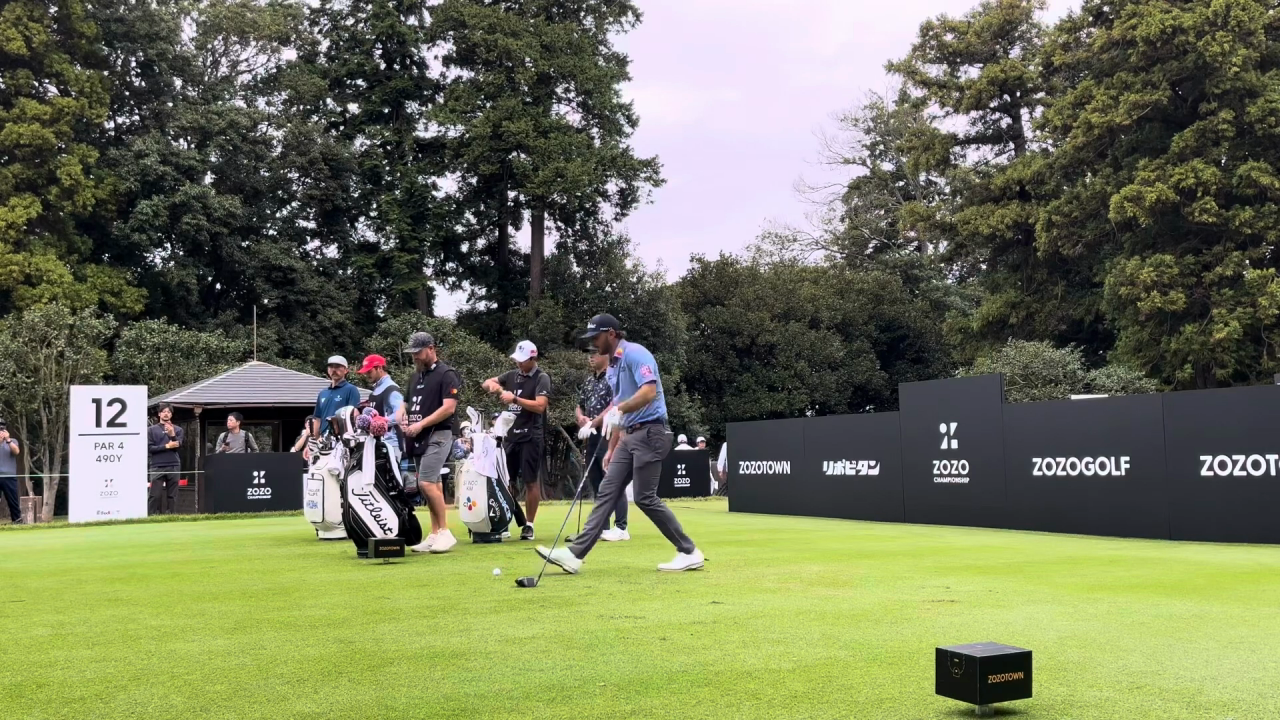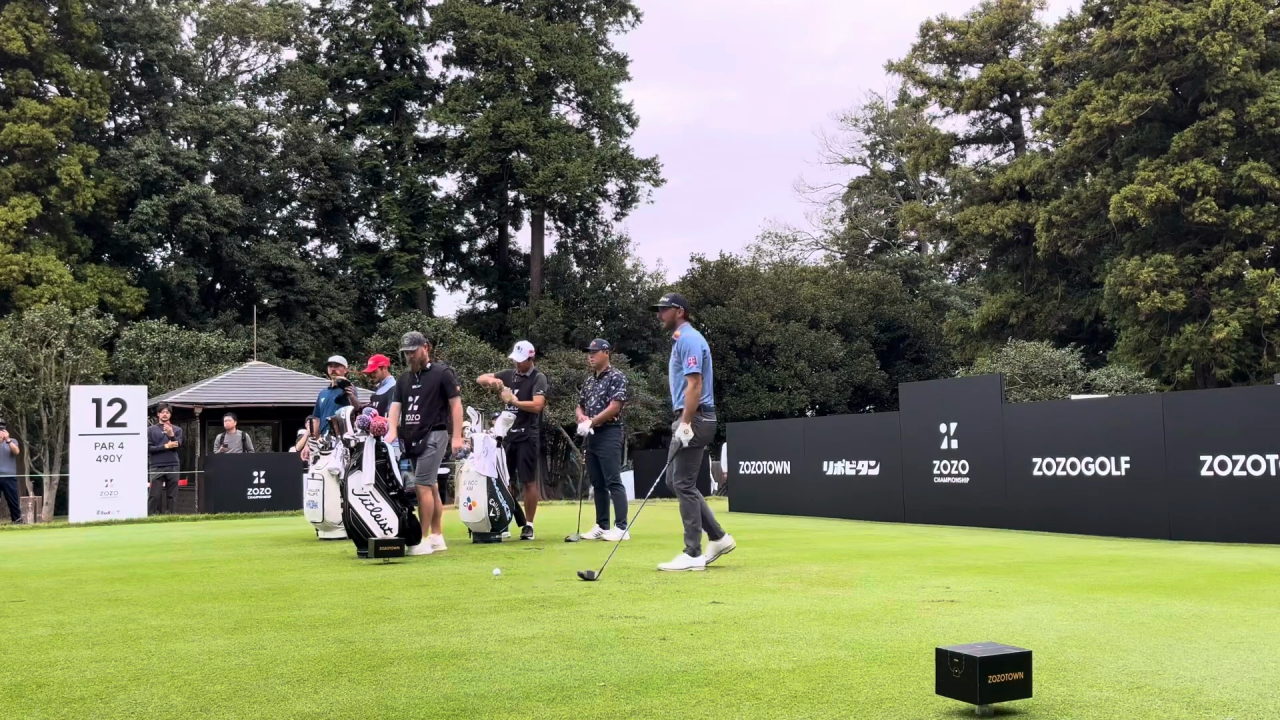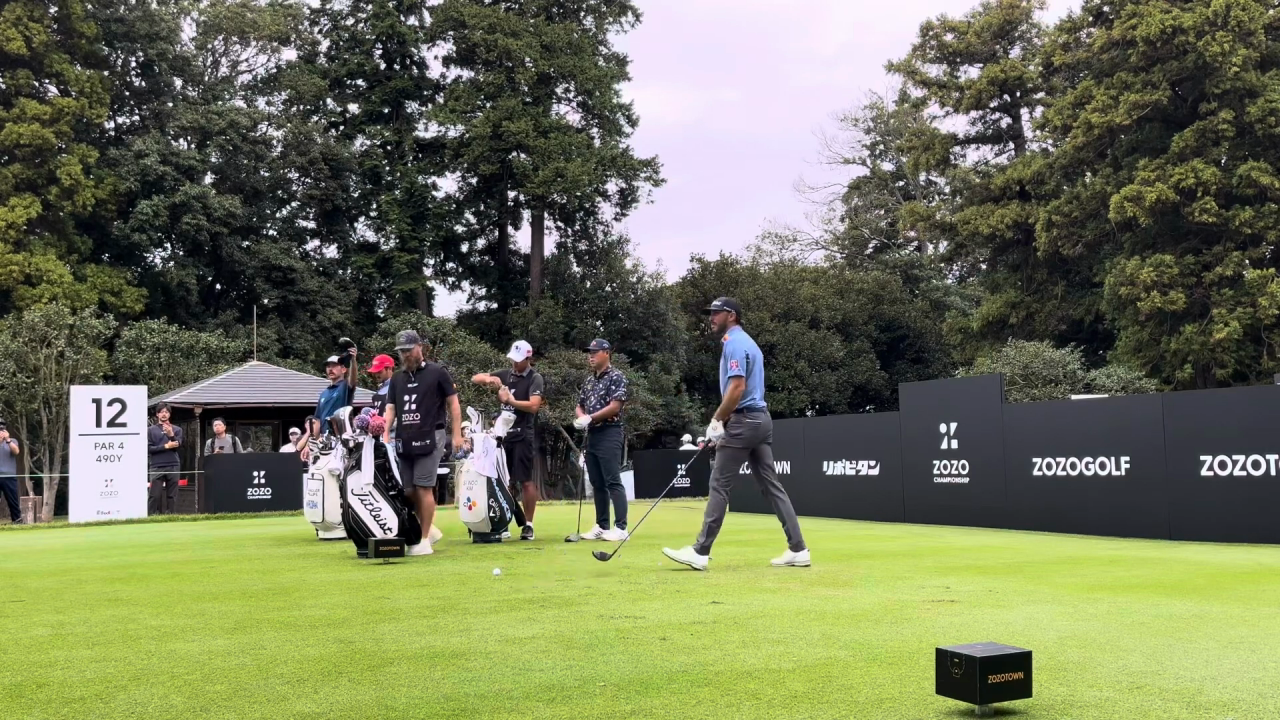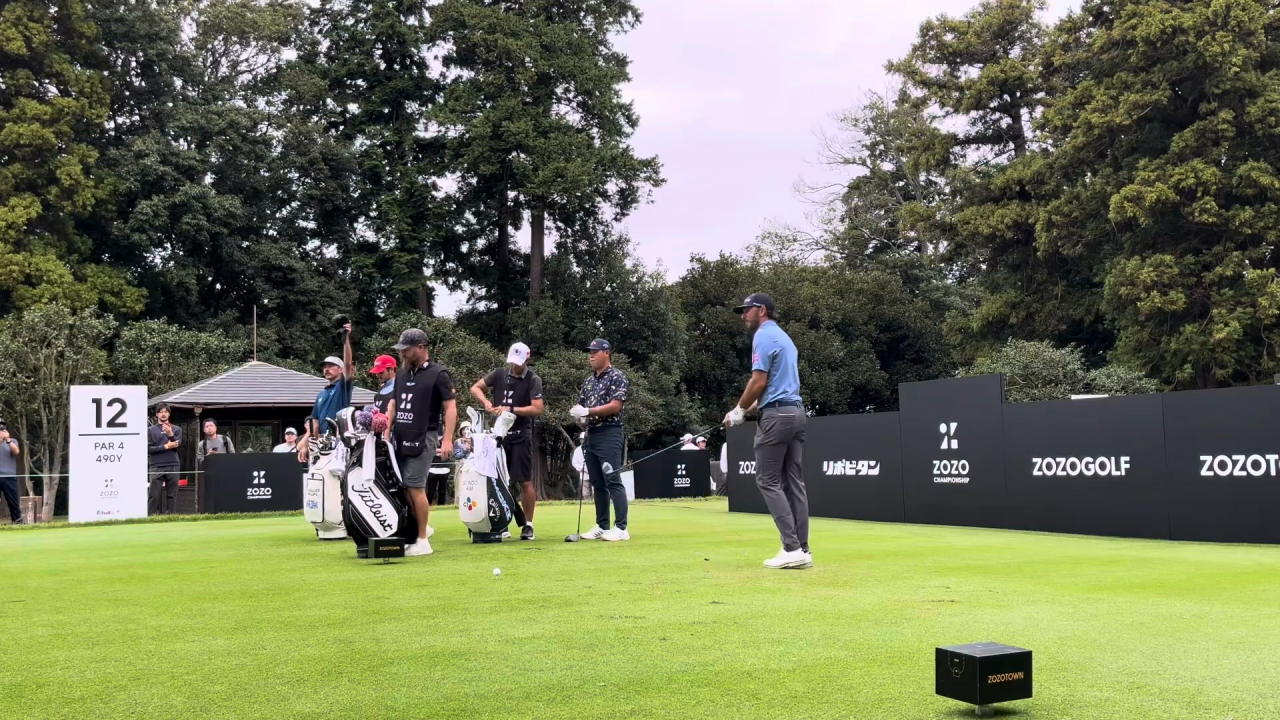
dt=0.4s
person 1, frame 1
left shoulder: (636, 353)
right shoulder: (614, 366)
left elbow: (650, 390)
left wrist: (618, 410)
right wrist: (610, 449)
left hip: (650, 432)
right hip: (630, 435)
left knee: (644, 497)
right knee: (608, 491)
left ankle: (689, 553)
right ankle: (575, 553)
person 1, frame 2
left shoulder: (689, 340)
right shoulder: (681, 340)
left elbow: (695, 384)
left wrist: (685, 424)
right wrist: (683, 423)
left hip: (694, 420)
right hip: (690, 420)
left knee: (683, 486)
right knee: (683, 483)
left ankle: (693, 554)
right ankle: (718, 538)
person 1, frame 3
left shoulder: (734, 343)
right shoulder: (745, 342)
left elbow: (737, 388)
left wrist: (716, 421)
right wrist: (723, 423)
left hip: (744, 420)
right hip: (759, 419)
left knee: (719, 484)
right knee: (770, 485)
left ankle: (700, 552)
right ankle: (798, 549)
person 1, frame 4
left shoulder: (764, 336)
right shoulder: (782, 337)
left elbow: (759, 381)
left wrist: (739, 408)
right wrist: (745, 409)
left hip: (777, 416)
right hip: (794, 412)
left knee: (768, 482)
right knee: (794, 483)
left ankle: (791, 548)
right ankle: (802, 549)
person 2, frame 1
left shoulder: (446, 374)
right shoulder: (415, 377)
left elbow: (449, 408)
right elbow: (407, 403)
left wrist: (421, 424)
right wrist: (401, 414)
left hip: (437, 436)
right hip: (418, 439)
left knee: (427, 484)
right knee: (433, 487)
left ankle: (445, 533)
right ankle: (436, 535)
person 2, frame 2
left shoulder: (442, 373)
right shoulder: (404, 378)
left elbow: (456, 405)
right elbow: (396, 406)
left wrist: (456, 436)
right wrist: (392, 431)
left hip: (433, 436)
right hip: (411, 438)
left knee: (423, 487)
right knee: (431, 489)
left ankle: (424, 540)
right ankle: (436, 537)
person 2, frame 3
left shoulder: (437, 372)
right shoulder: (397, 378)
left elbow: (453, 403)
right elbow: (390, 408)
left wrist: (457, 434)
right wrist: (384, 434)
left hip: (429, 438)
right hip: (404, 440)
left knee: (423, 488)
right knee: (408, 490)
left ankle: (424, 540)
right ankle: (428, 529)
person 2, frame 4
left shoulder: (438, 375)
right shoulder: (401, 374)
left elbow: (450, 408)
right elbow: (393, 404)
left wrist: (447, 440)
right wrist: (386, 431)
left hip: (422, 438)
right hip: (400, 439)
left knee: (415, 488)
left ankle: (422, 541)
right ankle: (419, 529)
person 3, frame 1
right shoulder: (588, 381)
right elbow: (579, 407)
left wrist: (592, 424)
right wrist: (582, 418)
right hip: (591, 436)
right knee: (596, 483)
left ankle: (621, 527)
person 3, frame 2
left shoulder: (616, 377)
right shoulder: (589, 381)
left elbow: (614, 407)
right elbow: (579, 407)
left wrist: (590, 422)
right wrist: (581, 418)
left hip: (609, 435)
right hip: (592, 436)
left knee: (613, 482)
right knee: (597, 484)
left ankle: (621, 527)
right ankle: (602, 526)
person 3, frame 3
left shoulder: (616, 377)
right shoulder: (589, 380)
left elbow: (615, 407)
right elbow: (579, 406)
left wrist: (589, 417)
right wrist: (580, 416)
left hip: (609, 434)
right hip: (592, 435)
left knee: (613, 482)
right knee: (597, 483)
left ankle: (621, 527)
right ankle: (602, 526)
person 3, frame 4
left shoulder: (616, 377)
right shoulder: (589, 381)
left elbow: (615, 405)
right elbow: (580, 406)
left wrist: (587, 411)
right wrist: (578, 415)
left hip: (609, 434)
right hip: (592, 435)
left knee: (613, 481)
right knee: (598, 484)
left ankle: (621, 527)
right ankle: (602, 526)
person 4, frame 1
left shoulder: (541, 378)
right shoulder: (512, 375)
left elbow: (540, 406)
right elbow: (486, 383)
left wrist: (515, 399)
right wrist: (492, 384)
left hip: (531, 437)
right hip: (511, 435)
left knee: (531, 482)
right knee: (507, 481)
left ankle: (529, 525)
person 4, frame 2
left shoulder: (538, 378)
right shoulder: (509, 374)
left elbow: (537, 405)
right elbow: (480, 379)
left wrist: (513, 401)
right wrist: (491, 380)
left hip: (527, 436)
right hip: (507, 435)
left knee: (529, 482)
left ankle: (529, 525)
person 4, frame 3
left shoulder: (535, 378)
right shoulder: (505, 374)
left elbow: (534, 406)
right elbow: (476, 378)
left wrist: (509, 401)
right wrist: (489, 379)
left hip: (522, 436)
right hip: (502, 435)
left knee: (526, 481)
left ankle: (528, 525)
person 4, frame 4
left shoulder: (533, 380)
right shoulder: (499, 374)
left elbow: (538, 408)
right elbow: (475, 387)
left wrist: (512, 410)
right wrist: (485, 401)
left hip: (520, 437)
left knee: (524, 481)
left ankle: (528, 525)
